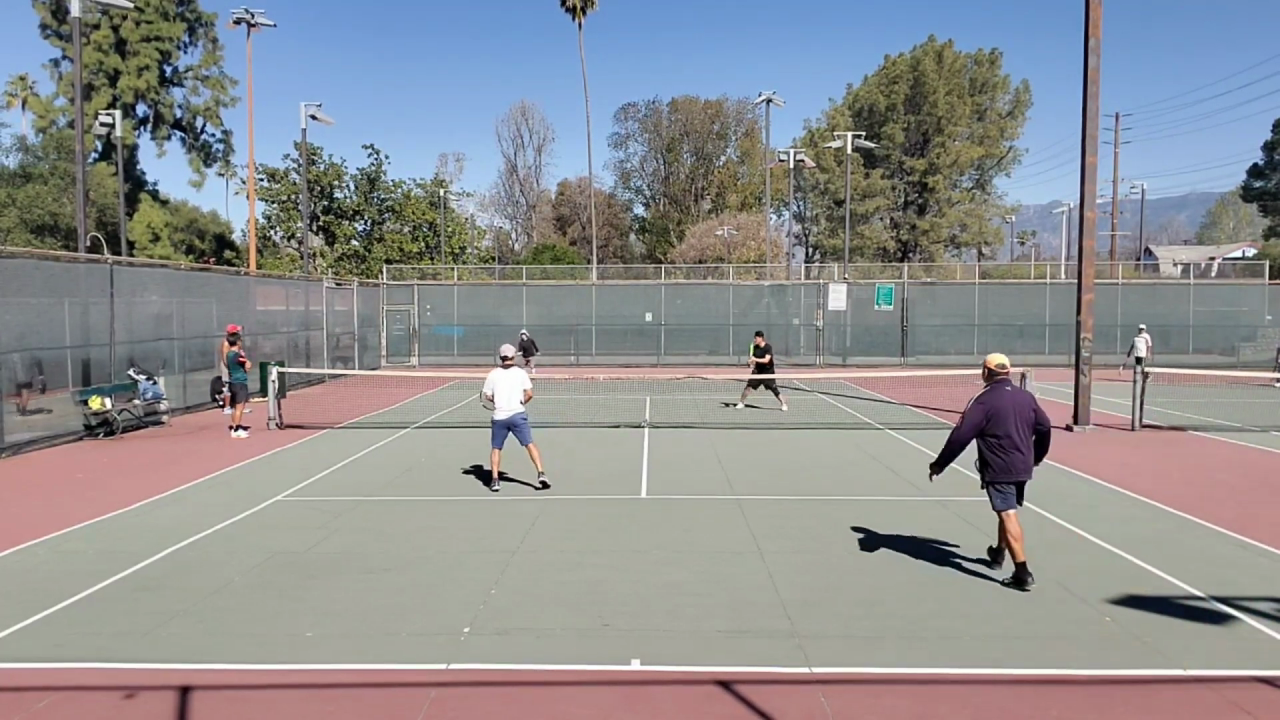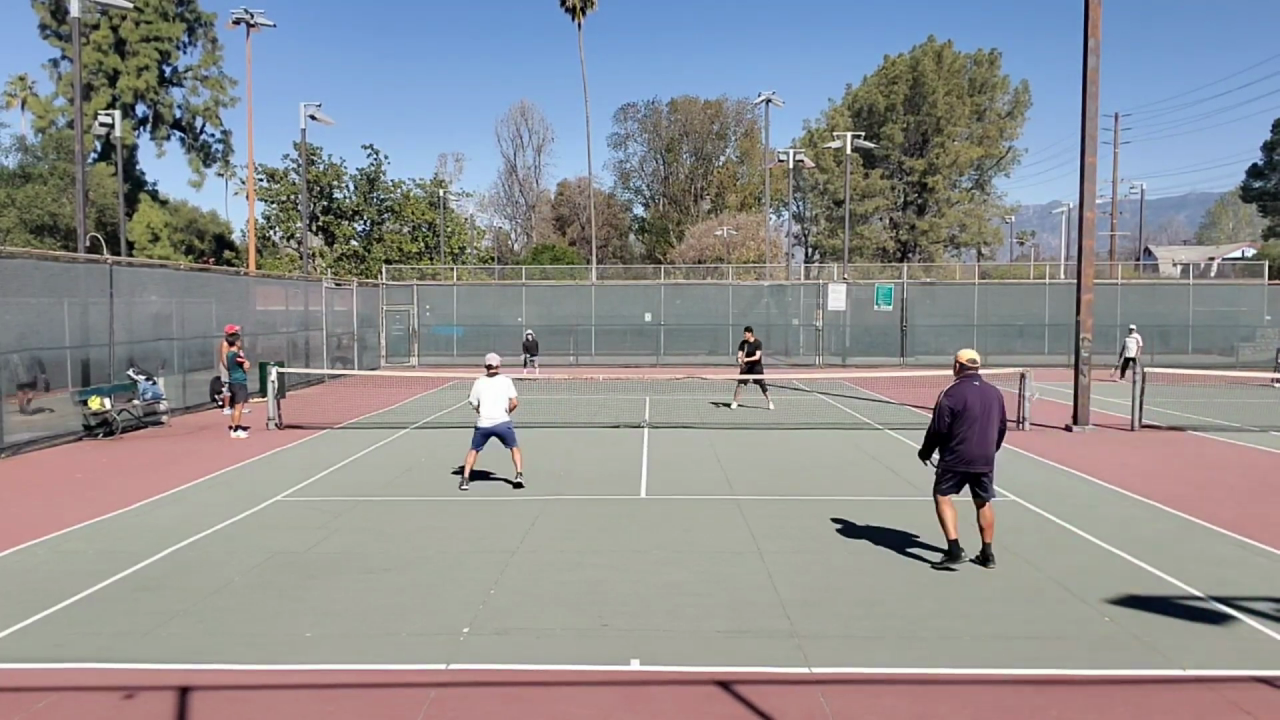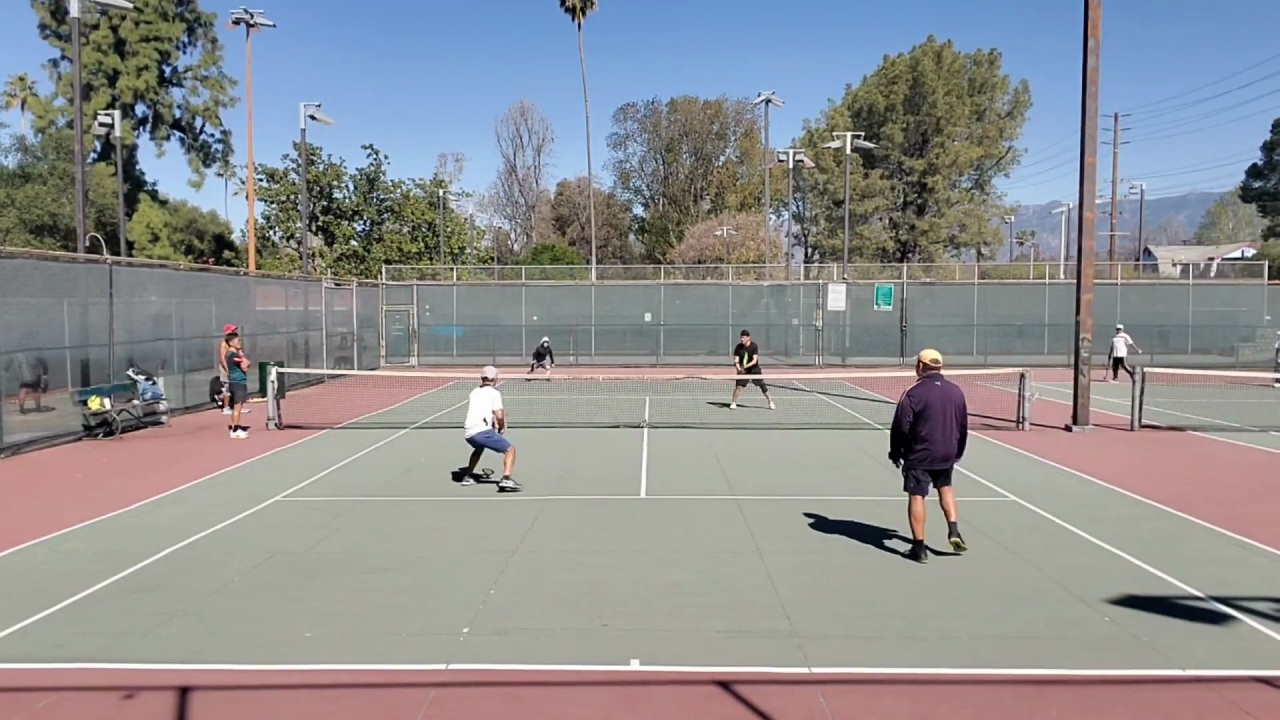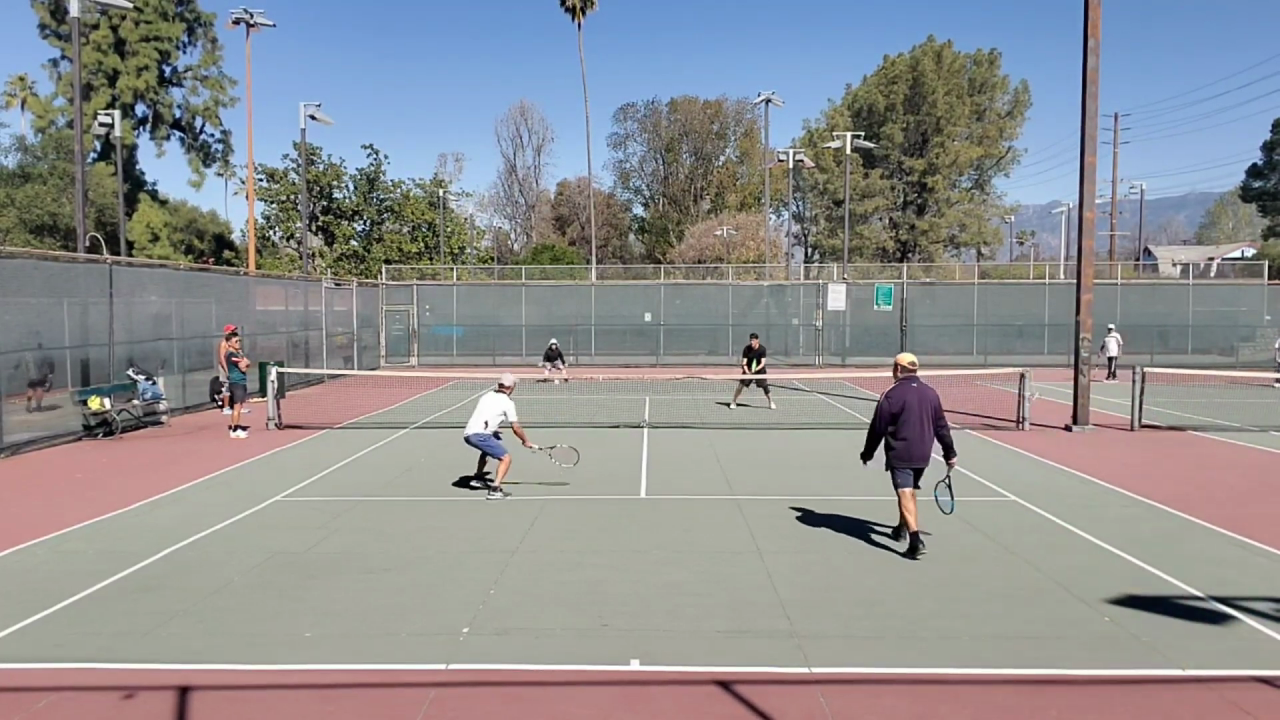
dt=0.3s
person 1, frame 1
left shoulder: (982, 401)
right shoulder: (1026, 397)
left elbow: (960, 436)
right elbow: (1044, 428)
left wrist: (939, 464)
right wrist: (1036, 458)
left hip: (998, 469)
right hip: (1023, 466)
left knee: (1007, 516)
right knee: (1010, 511)
left ankle: (1022, 573)
right ankle: (998, 553)
person 1, frame 2
left shoulder: (951, 393)
right shoulder: (995, 393)
left elbow: (938, 428)
right elbow: (1001, 428)
left wrist: (926, 452)
left hip: (956, 459)
right hip: (984, 461)
left knee: (943, 499)
right knee: (984, 503)
left ankle: (954, 549)
right ankle: (987, 553)
person 1, frame 3
left shoulder: (913, 393)
right shoulder: (955, 391)
left elbow: (900, 427)
right elbow: (962, 426)
left wrist: (895, 452)
right wrist: (957, 452)
left hip: (920, 456)
right hip: (947, 455)
left knee: (917, 498)
right knee: (945, 488)
left ankle: (919, 549)
right ankle: (954, 530)
person 1, frame 4
left shoulder: (891, 395)
right shoulder: (930, 393)
left elbow: (877, 428)
right elbow: (941, 426)
left wrist: (868, 452)
right wrist: (949, 452)
left hip: (899, 455)
right hip: (922, 455)
left knee: (904, 497)
right knee: (911, 491)
left ankle: (917, 542)
right ankle: (902, 529)
